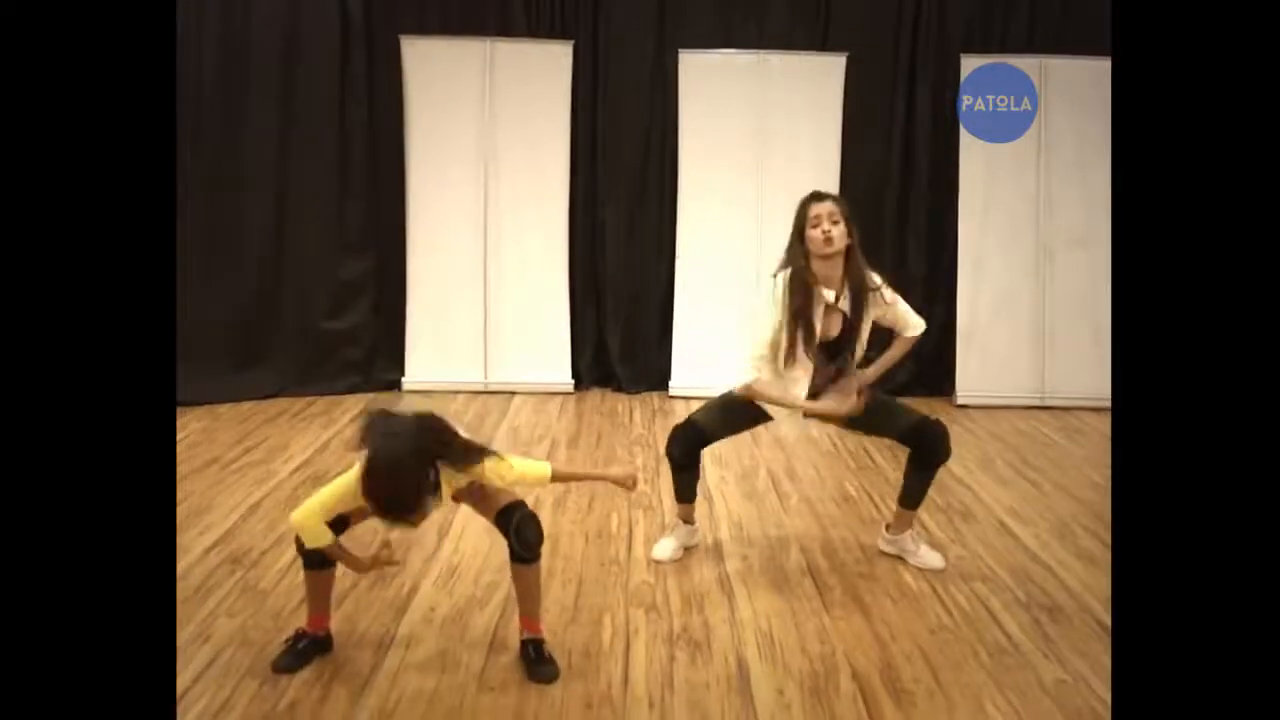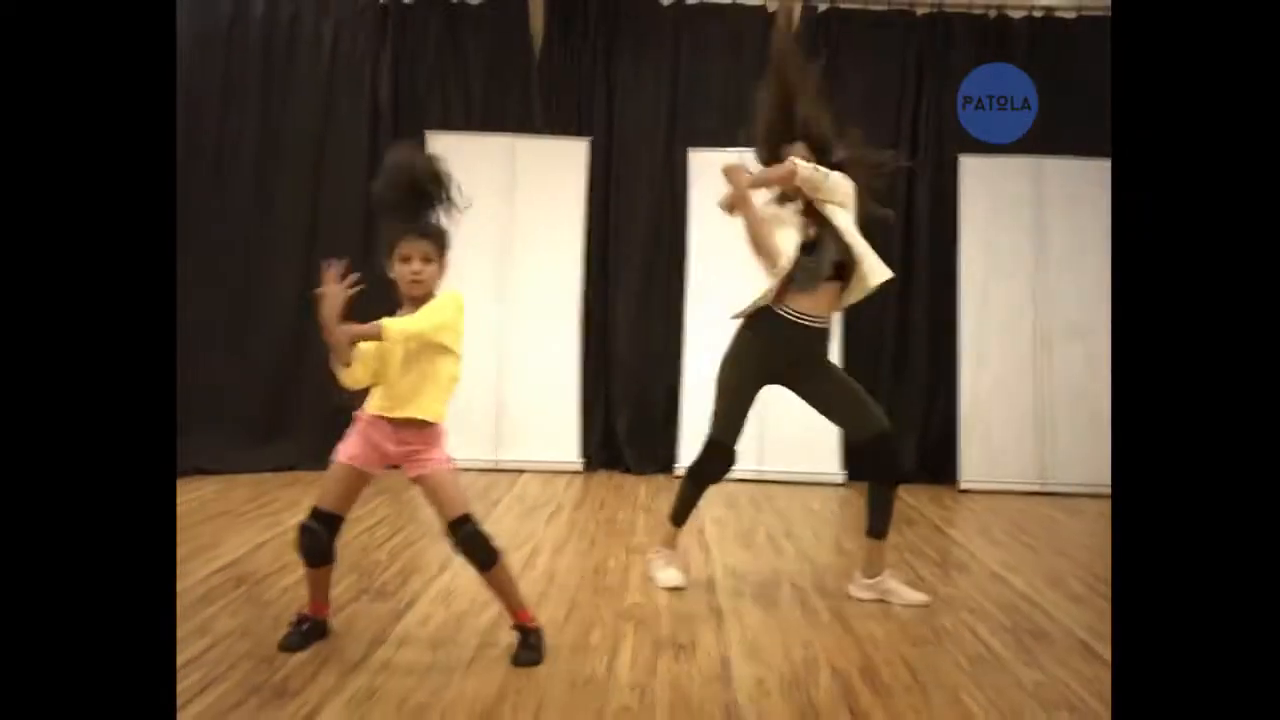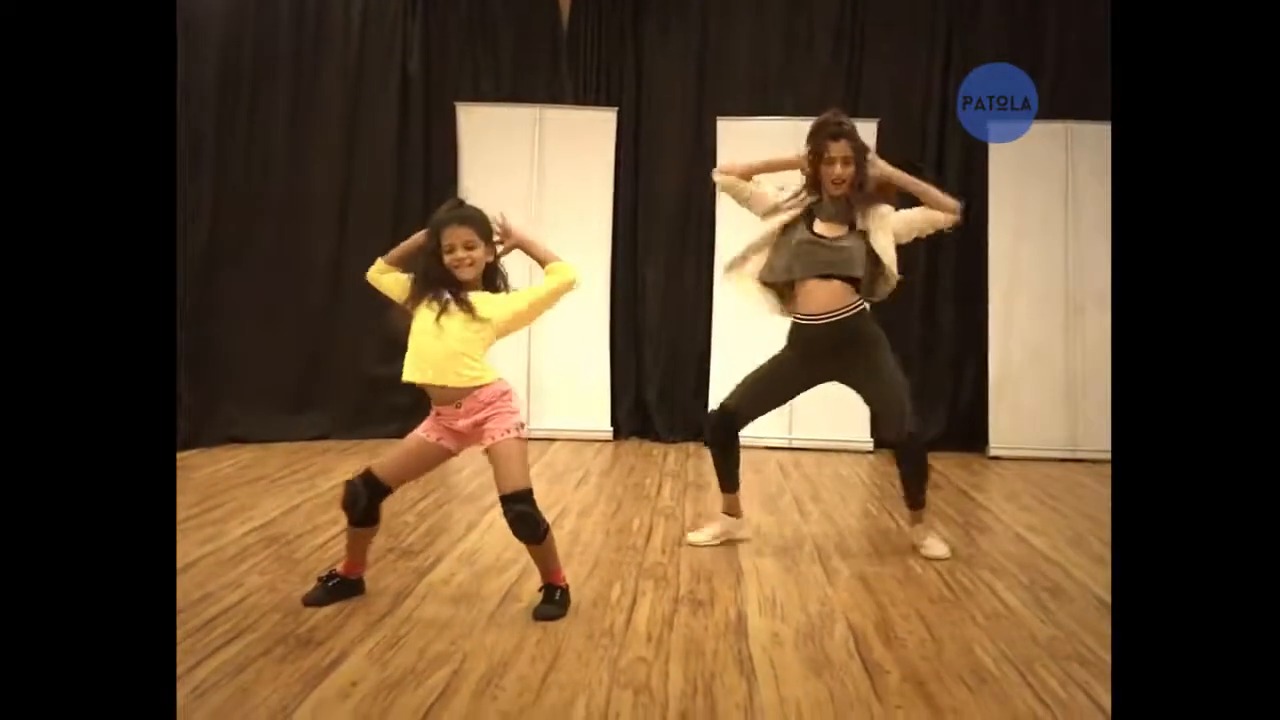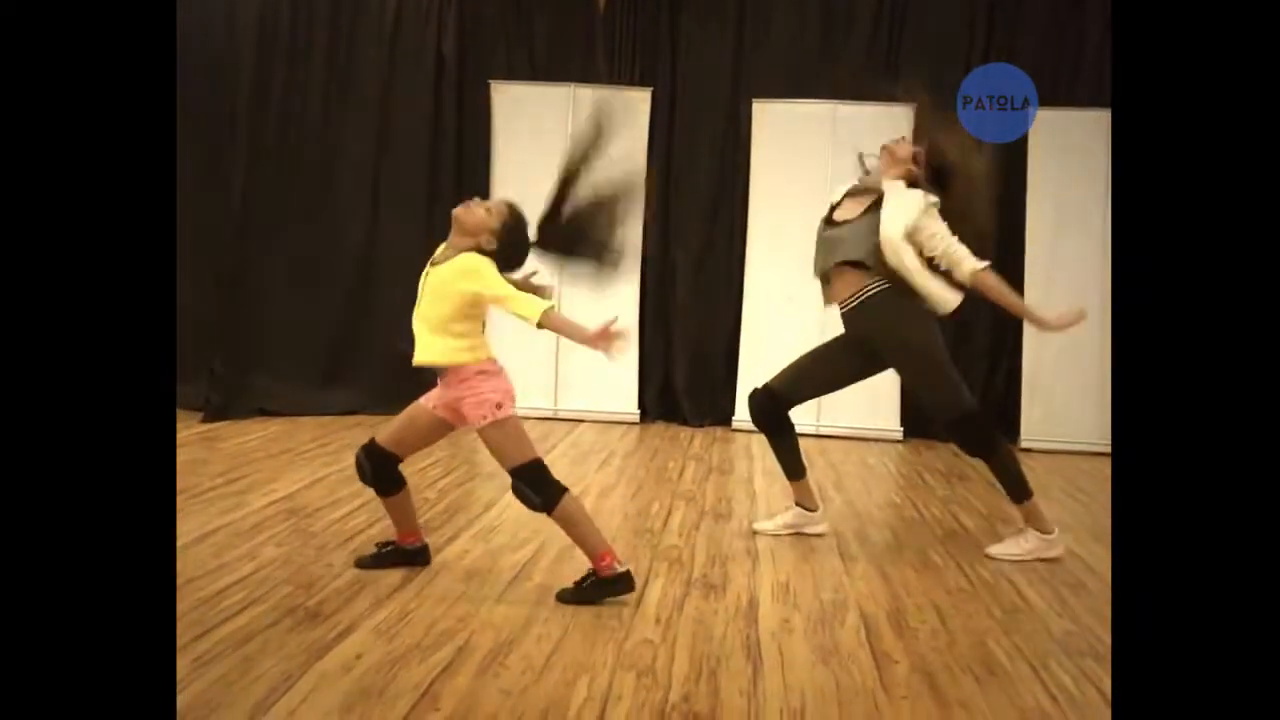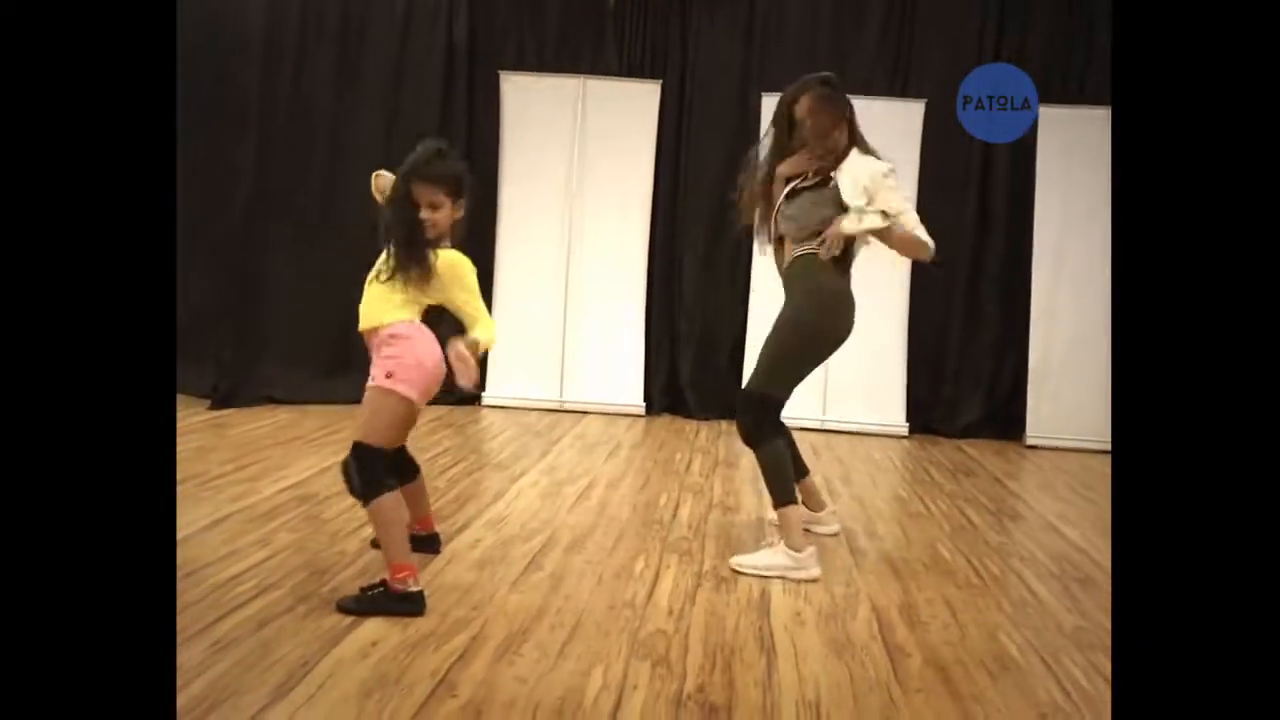
dt=1s
person 1, frame 1
left shoulder: (870, 288)
right shoulder: (786, 293)
left elbow: (913, 331)
right elbow: (747, 383)
left wrist: (864, 377)
right wrist: (812, 407)
left hip: (836, 391)
right hip: (781, 390)
left knee: (933, 438)
right knee: (683, 438)
left ankle: (899, 532)
right ankle: (685, 527)
person 1, frame 2
left shoulder: (840, 188)
right shoulder: (777, 213)
left elbow: (801, 170)
right elbow: (769, 255)
left wrist: (743, 190)
right wrist: (742, 194)
left hip: (810, 357)
right hip: (762, 341)
left knee: (885, 446)
right knee: (719, 452)
left ankle: (872, 573)
right ankle: (668, 548)
person 1, frame 3
left shoulder: (877, 218)
right shoulder: (790, 207)
left elbow: (950, 213)
right elbow: (725, 176)
left wrist: (891, 175)
right wrist: (792, 161)
left hip: (862, 342)
right hip: (805, 347)
left knee: (906, 442)
right knee: (719, 423)
left ankle: (917, 522)
right ankle: (729, 517)
person 1, frame 4
left shoulder: (909, 203)
right shoulder: (852, 200)
left elbow: (967, 265)
left wrist: (1035, 318)
left hip: (896, 321)
right hip: (861, 332)
left knee: (970, 425)
right knee: (766, 402)
left ankle: (1042, 529)
right ankle: (806, 509)
person 1, frame 5
left shoulder: (864, 173)
right shoulder: (800, 169)
left elbow: (923, 248)
right elbow: (764, 220)
left wrist: (868, 222)
right wrist: (782, 173)
left hip: (817, 298)
right hip: (811, 299)
left knee: (754, 409)
right knee: (761, 411)
left ankle: (792, 547)
right ankle: (814, 508)
person 2, frame 1
left shoulder: (462, 469)
right shoulder: (365, 480)
left elbow: (537, 472)
right elbow: (303, 520)
left wrist: (605, 475)
right wrist: (354, 561)
left hip: (451, 470)
left knee: (524, 528)
right knee: (314, 536)
left ankle: (532, 638)
right ankle: (316, 631)
person 2, frame 2
left shoulder: (449, 306)
right shoulder: (373, 328)
left elbow: (405, 330)
right elbow: (352, 377)
left wrist: (346, 327)
right wrist: (330, 323)
left hip: (422, 439)
right hip: (371, 434)
left knee: (469, 539)
right knee: (315, 531)
left ankle: (527, 626)
right ankle: (314, 617)
person 2, frame 3
left shoulder: (502, 305)
right shoulder: (425, 295)
left elbow: (564, 277)
right elbow: (378, 272)
left wrist: (522, 241)
right wrist: (421, 239)
left hip: (491, 409)
right hip: (442, 417)
left knee: (520, 508)
right knee: (362, 491)
left ankle: (556, 585)
right ankle: (350, 574)
person 2, frame 4
left shoulder: (475, 268)
right shoulder: (444, 254)
left elbow: (526, 307)
left wrist: (585, 335)
left hip: (479, 385)
right hip: (450, 388)
left knee: (532, 482)
right knee: (373, 459)
left ankle: (610, 570)
right ankle: (410, 544)
person 2, frame 5
left shoulder: (451, 263)
right shoulder: (410, 236)
left elbow: (484, 327)
right elbow: (383, 185)
left wrist: (466, 347)
right wrist: (387, 183)
left hip: (403, 349)
right hip: (399, 351)
left knee: (364, 465)
right knee: (389, 454)
left ankle: (403, 587)
right ankle: (421, 531)
